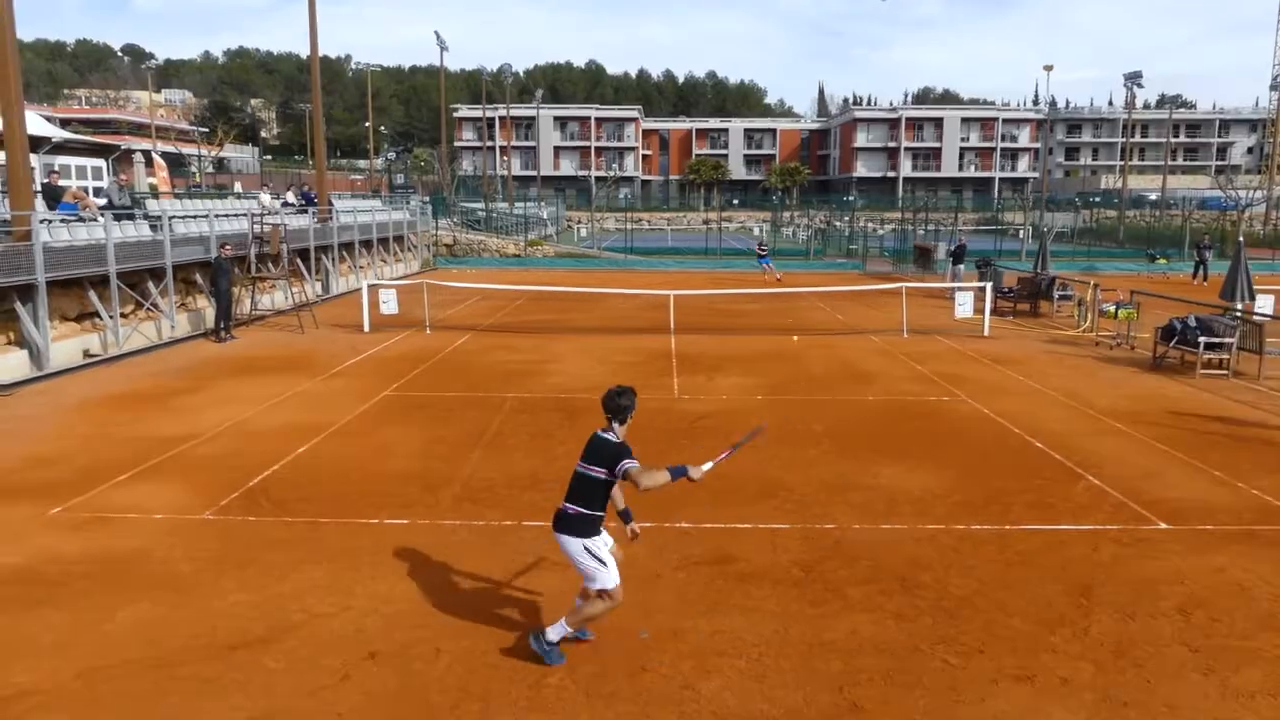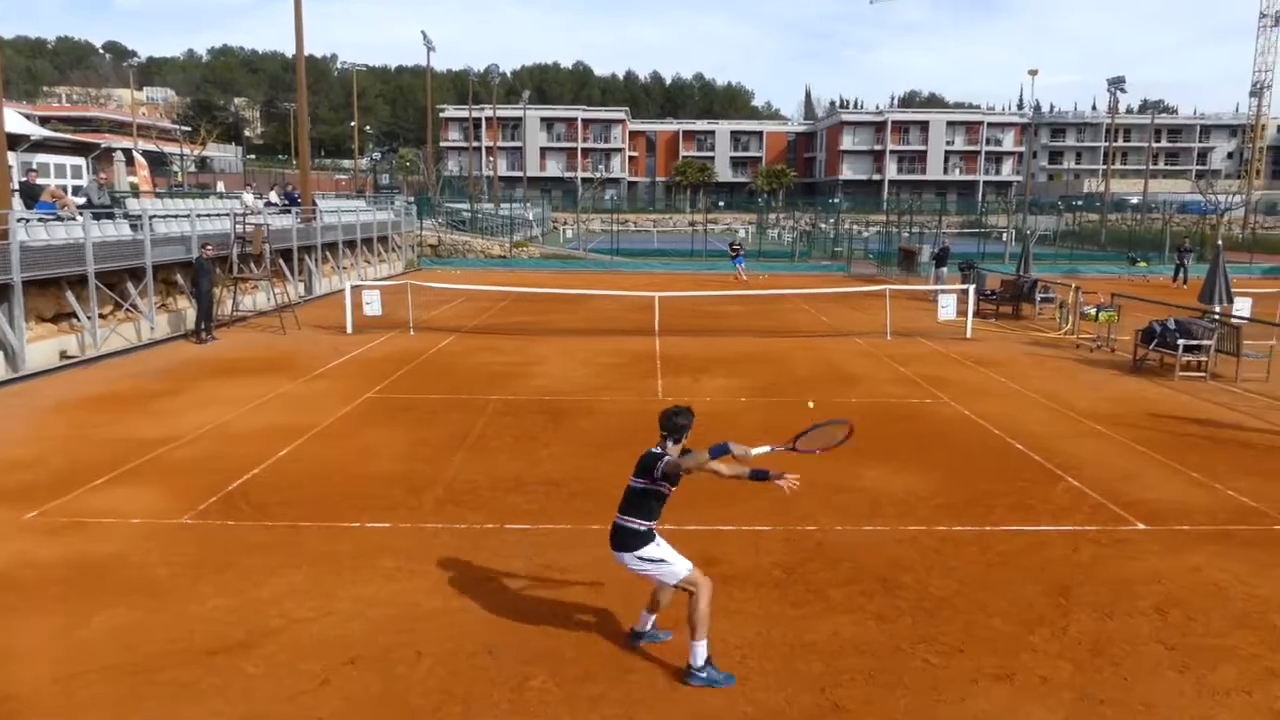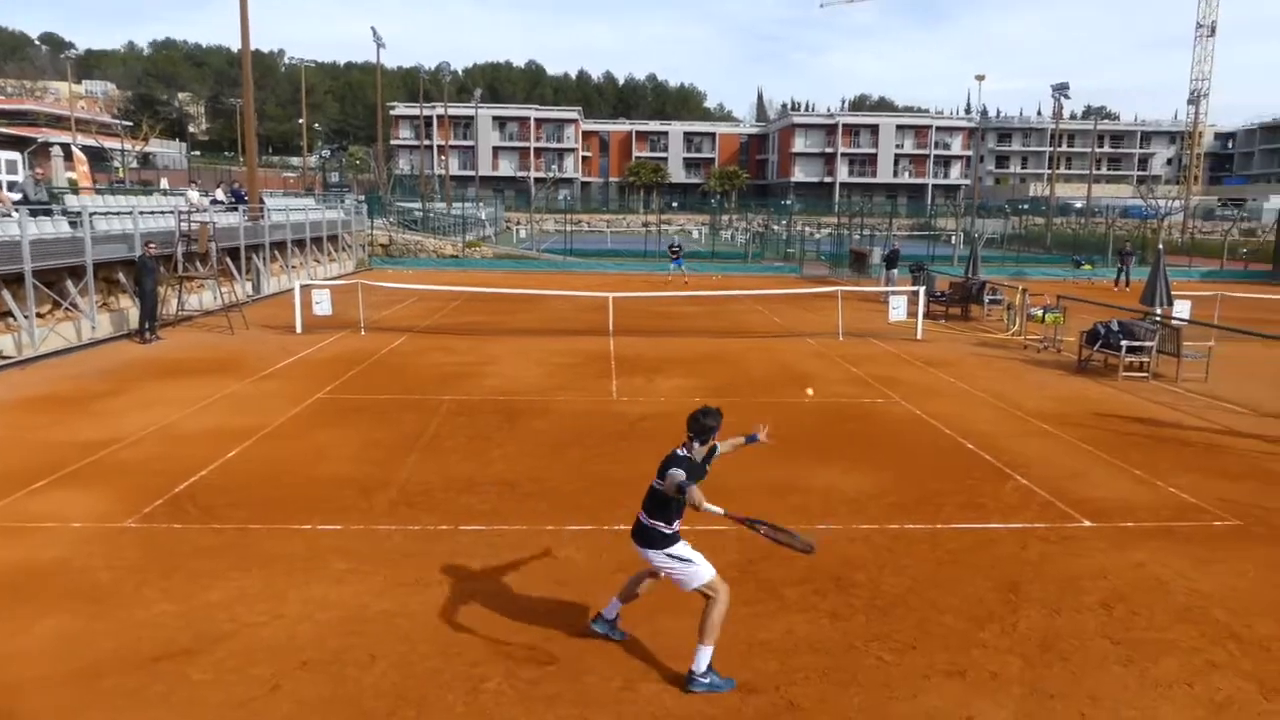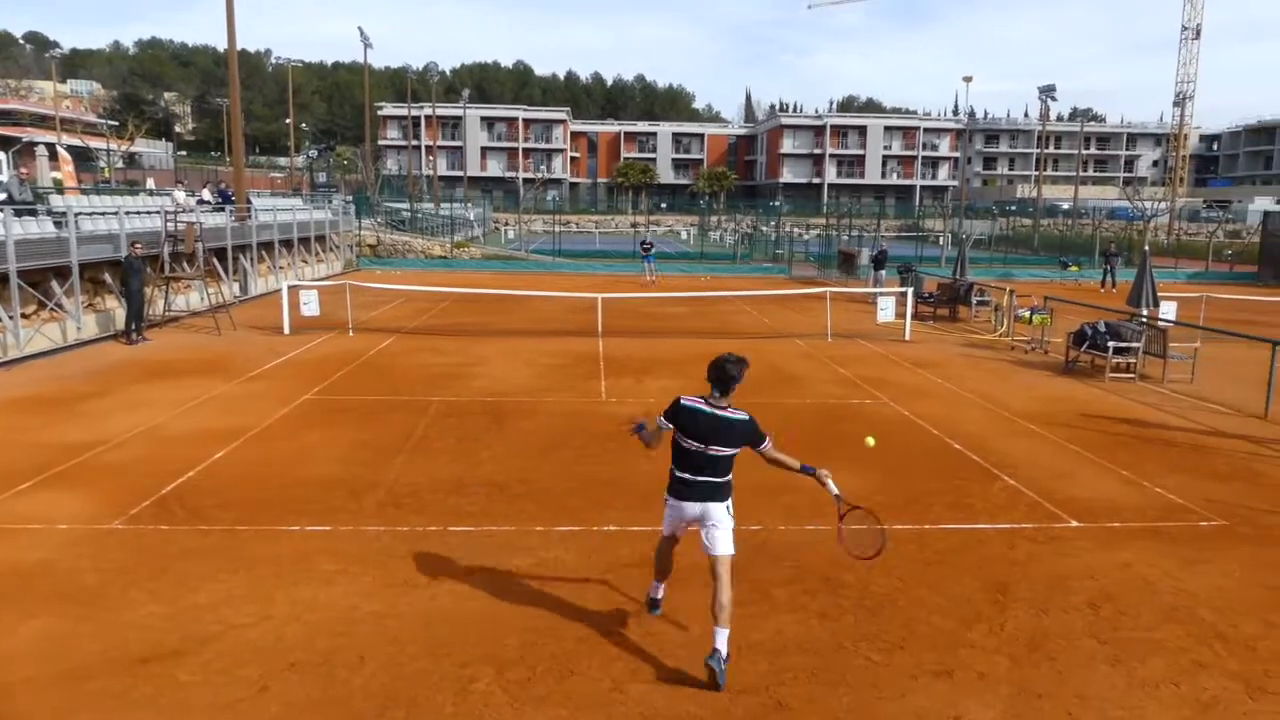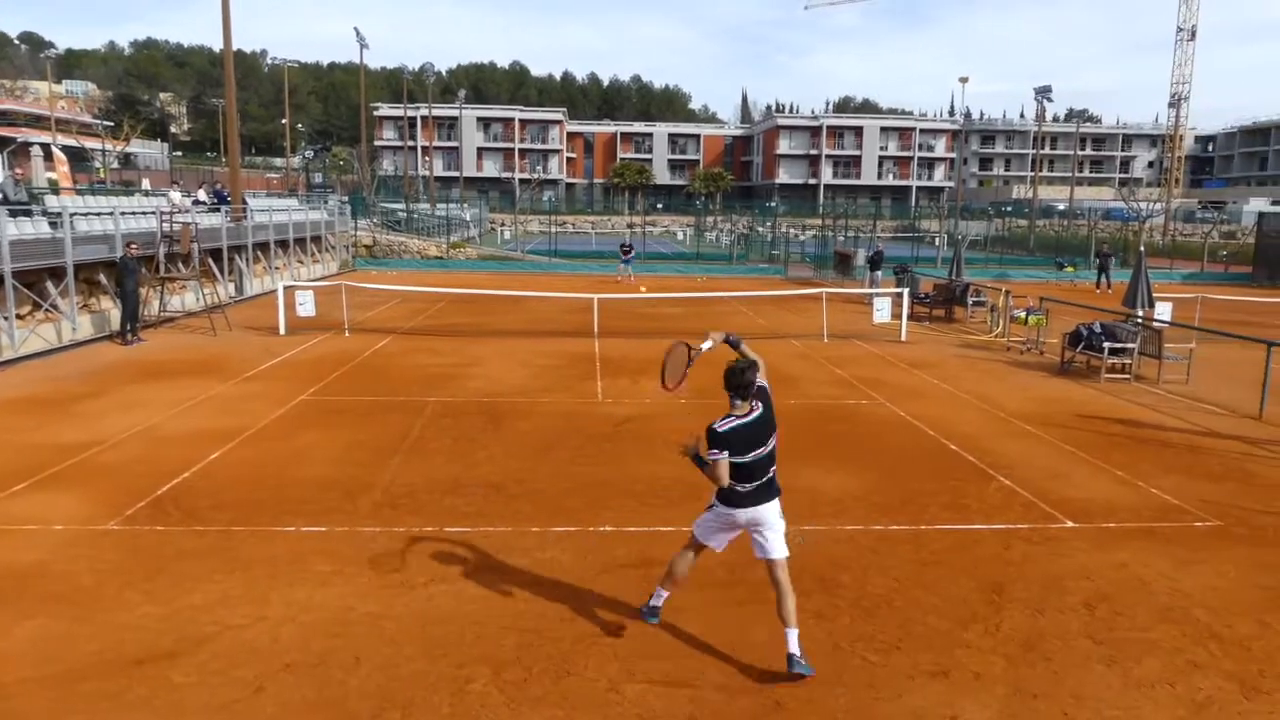
dt=0.2s
person 1, frame 1
left shoulder: (603, 439)
right shoulder: (616, 447)
right elbow: (643, 482)
left wrist: (627, 517)
right wrist: (684, 471)
left hip: (582, 524)
right hip: (578, 533)
left knee: (611, 559)
right knee: (612, 596)
left ankle: (573, 623)
right ankle: (548, 639)
person 1, frame 2
left shoulder: (675, 455)
right shoulder: (654, 460)
left elbow: (723, 468)
right elbow: (684, 465)
left wrist: (767, 474)
right wrist: (723, 447)
left hip: (637, 538)
right hip: (632, 545)
left knee: (673, 571)
right knee: (702, 586)
left ankle: (643, 628)
right ankle: (699, 667)
person 1, frame 3
left shoulder: (696, 449)
right shoulder: (679, 463)
left elbow: (722, 446)
right elbow: (671, 485)
left wrist: (751, 437)
right wrist: (688, 494)
left hip: (647, 536)
right hip: (663, 543)
left knee: (652, 573)
right knee: (719, 595)
left ankle: (605, 618)
right ankle: (700, 673)
person 1, frame 4
left shoulder: (682, 406)
right shoulder: (743, 422)
left elbow: (650, 442)
right elbow: (778, 458)
left wrist: (640, 427)
right wrist: (814, 472)
left hip: (679, 498)
right hip: (713, 503)
left knee: (668, 540)
right knee: (721, 577)
left ankle: (655, 596)
right ankle: (719, 653)
person 1, frame 5
left shoulder: (718, 430)
right shoulder: (764, 405)
left elbow: (721, 481)
right elbow: (757, 365)
left wrist: (696, 456)
right wrist: (732, 341)
left hip: (733, 506)
right hip: (767, 504)
left knee: (691, 549)
right knee: (780, 577)
left ankle: (655, 604)
right ankle: (795, 656)
